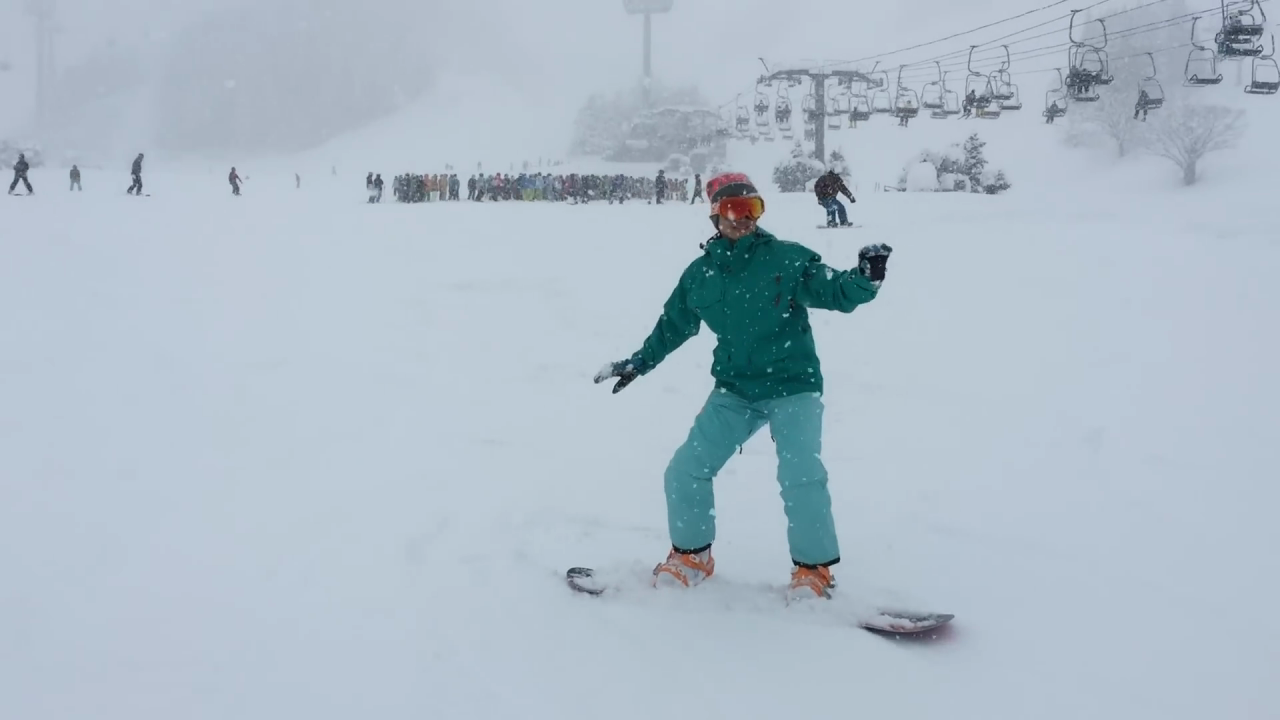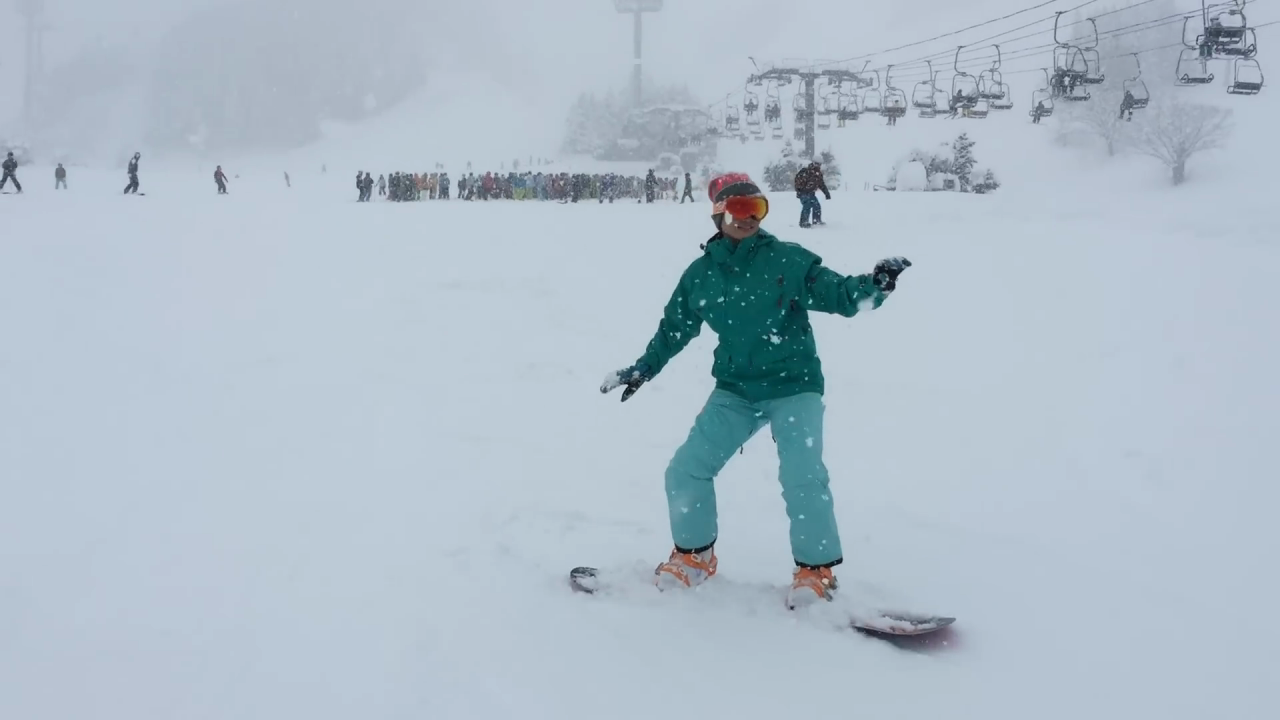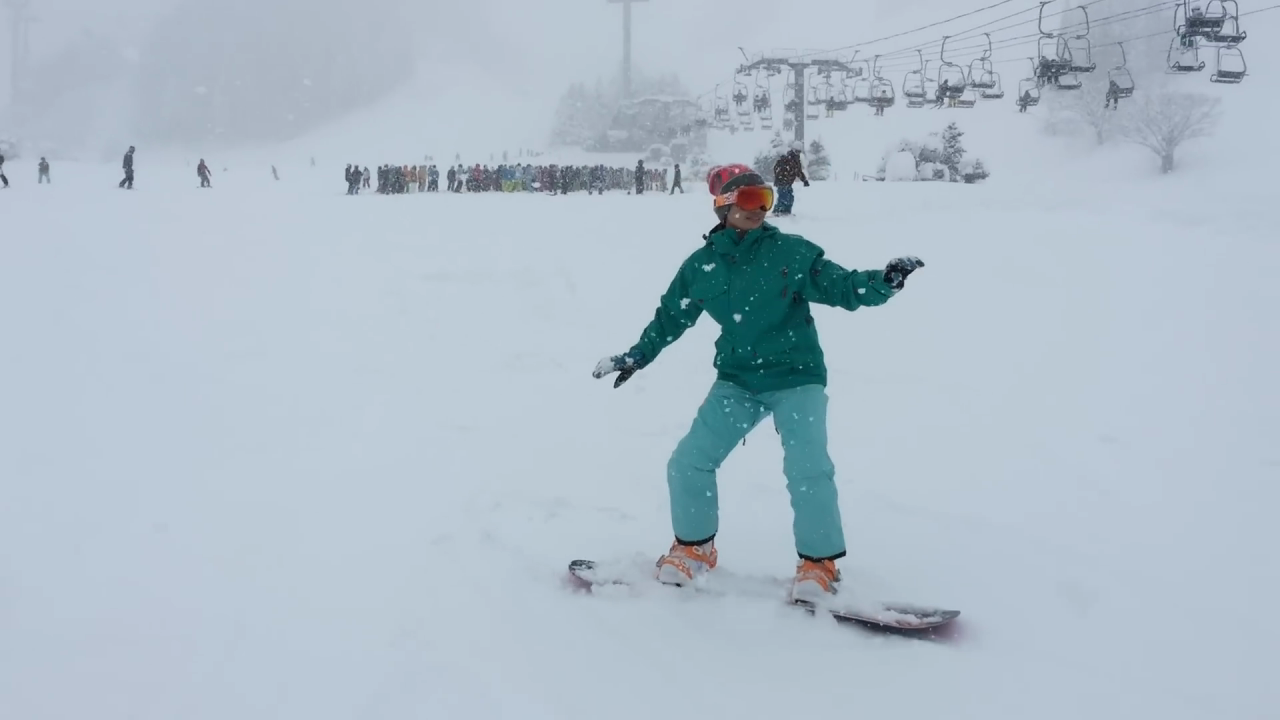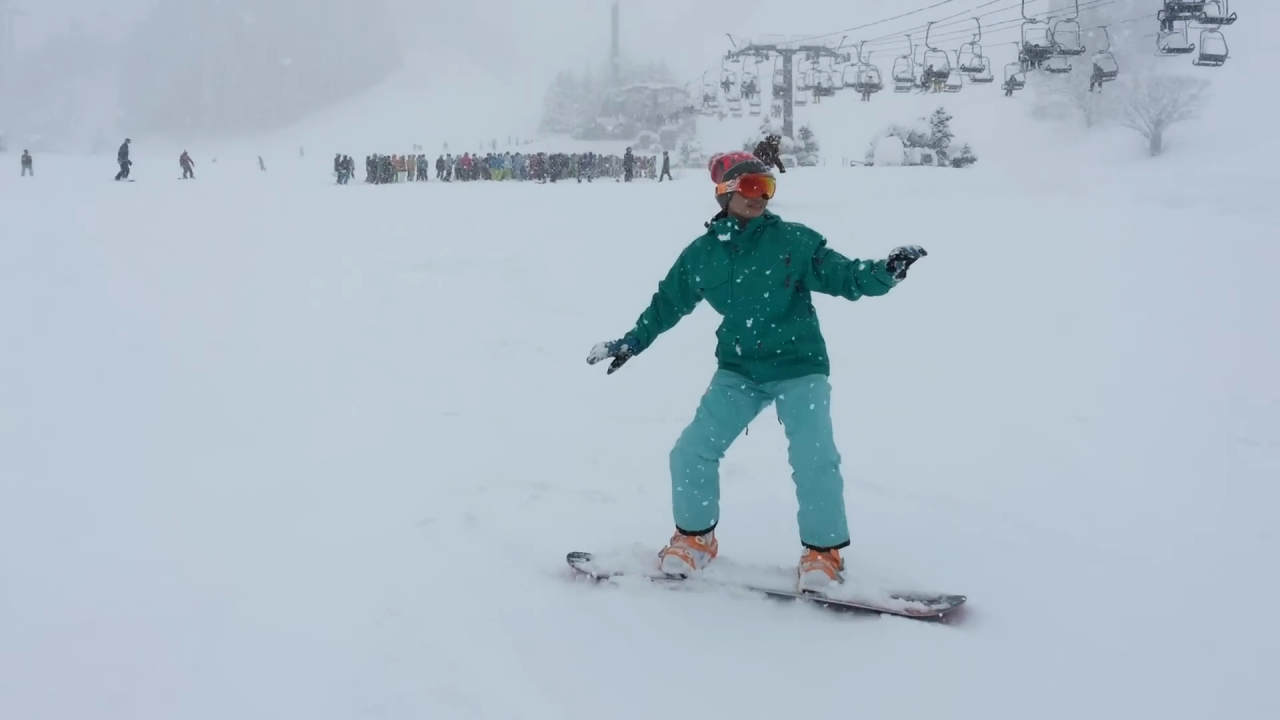
dt=0.2s
person 1, frame 1
left shoulder: (788, 259)
right shoulder: (700, 273)
left elbow: (835, 291)
right elbow: (673, 325)
left wrist: (866, 277)
right wrist: (639, 362)
left hip: (793, 386)
right hip: (733, 390)
left knee: (801, 475)
right knee: (685, 470)
left ankle: (812, 570)
right ankle: (692, 555)
person 1, frame 2
left shoulder: (789, 260)
right shoulder: (700, 274)
left elbow: (839, 294)
right elbow: (675, 326)
left wrist: (876, 284)
right wrist: (643, 367)
left hip: (794, 386)
right hip: (735, 390)
left knee: (803, 477)
right knee: (686, 470)
left ankle: (816, 570)
right ankle: (693, 556)
person 1, frame 3
left shoulder: (793, 253)
right shoulder: (701, 265)
left elbow: (842, 287)
right elbow: (672, 315)
left wrist: (884, 282)
right wrist: (637, 355)
left hip: (797, 378)
right hip: (736, 382)
left knee: (808, 469)
right knee: (689, 462)
left ankle: (819, 563)
right ankle: (694, 549)
person 1, frame 4
left shoulder: (795, 241)
right shoulder: (700, 255)
left elbow: (844, 277)
right elbow: (668, 303)
left wrist: (887, 272)
right wrist: (633, 342)
left hip: (800, 368)
right hip: (738, 371)
left knee: (814, 459)
right knee: (692, 452)
left ankle: (822, 552)
right ankle: (695, 538)
